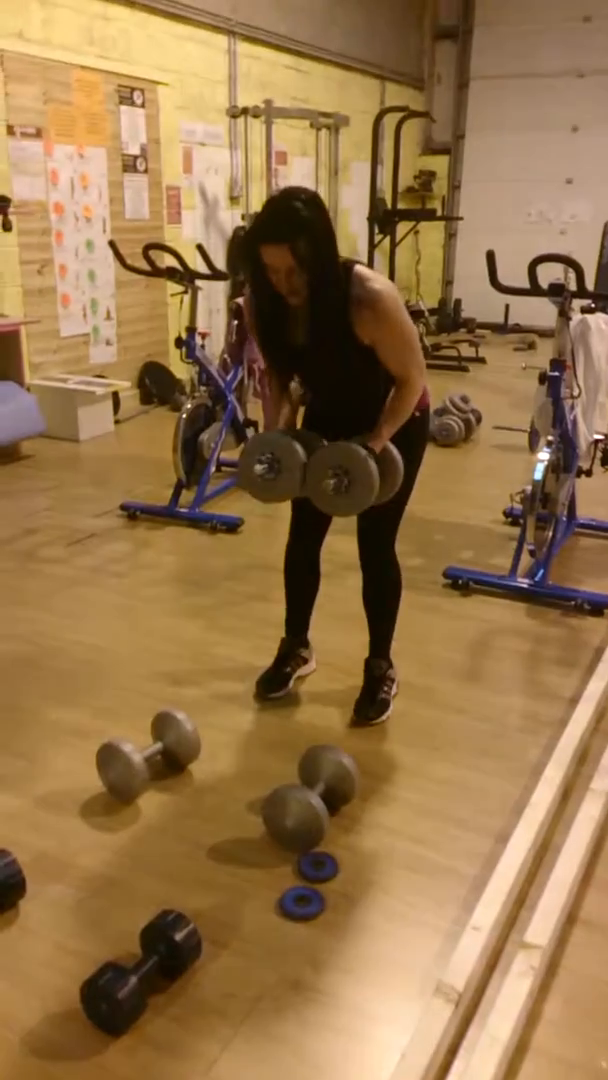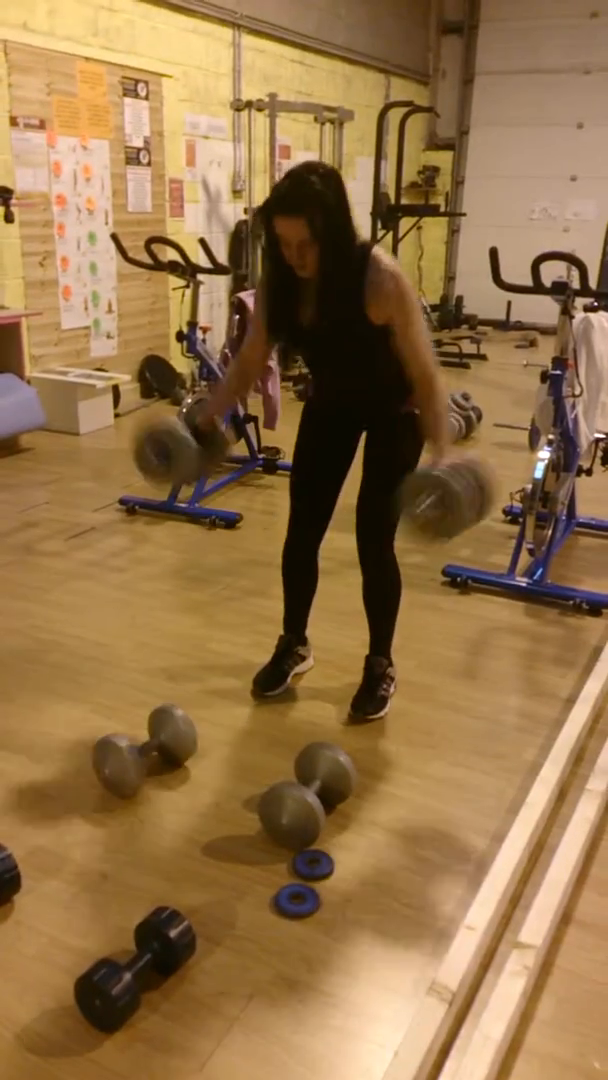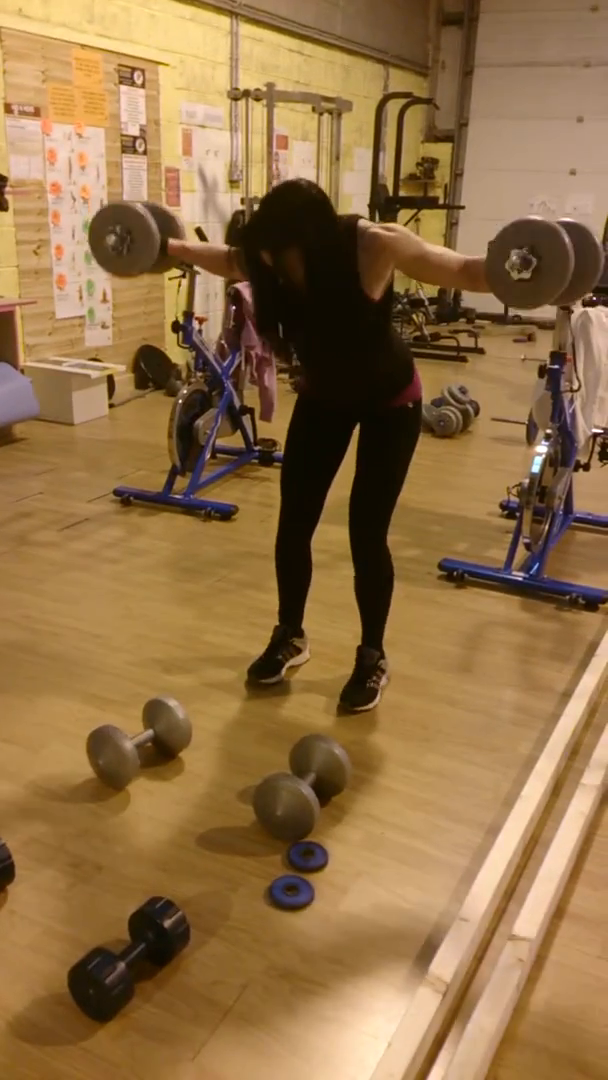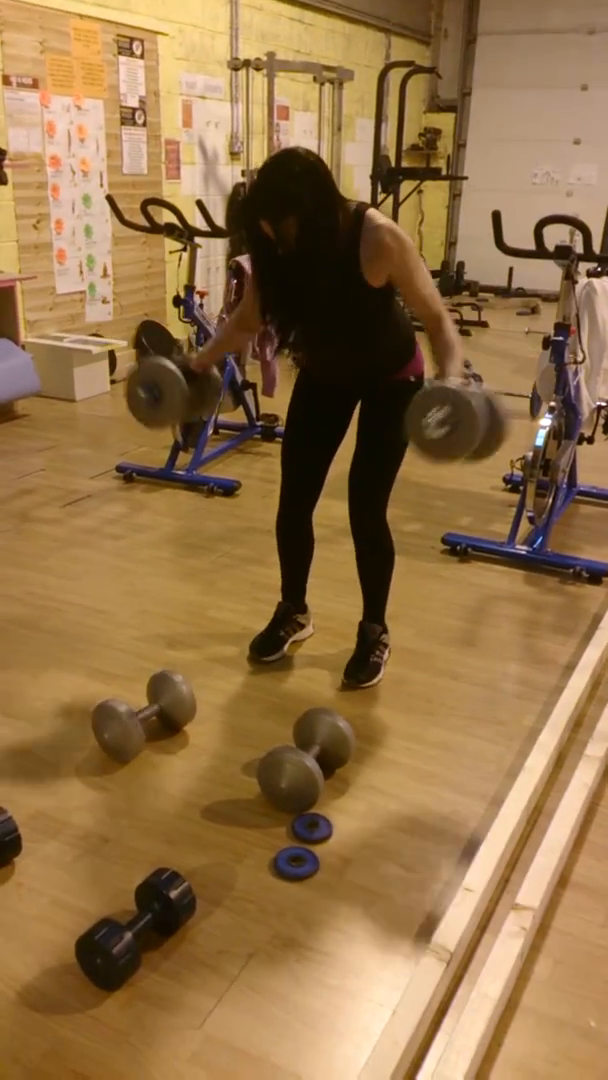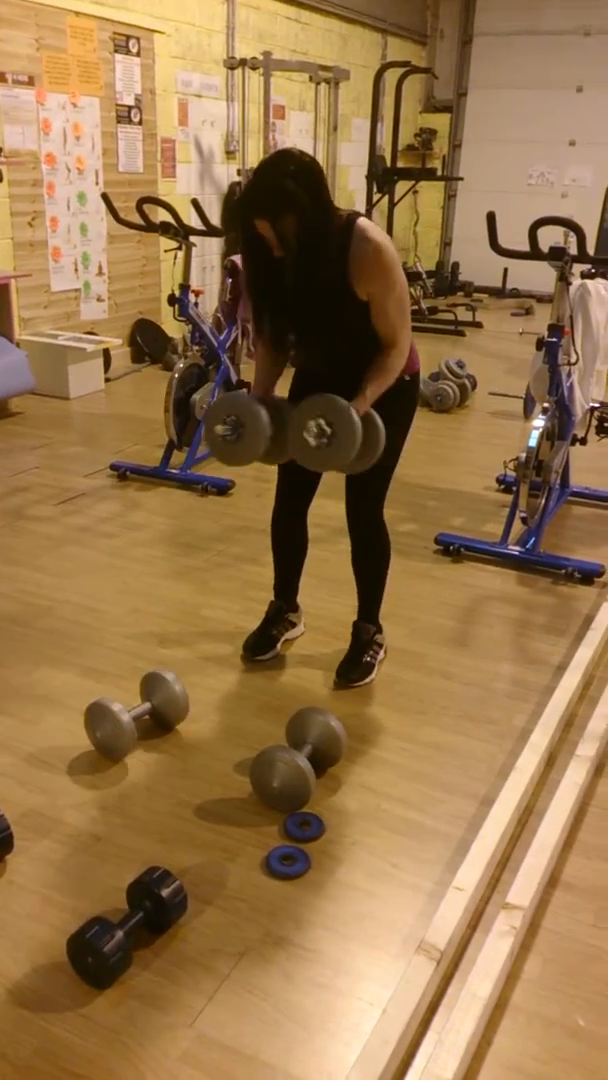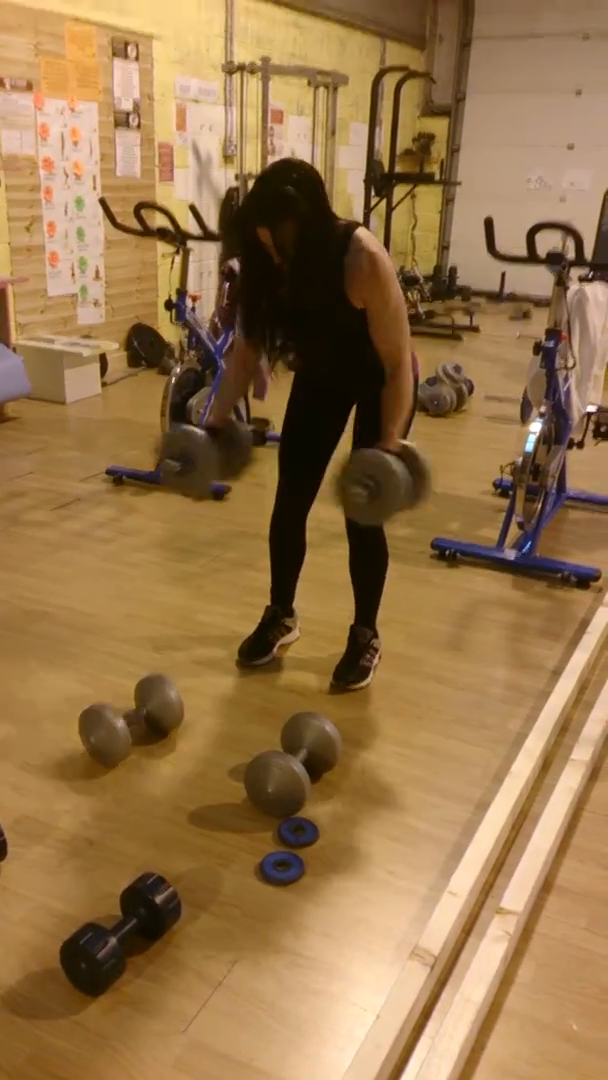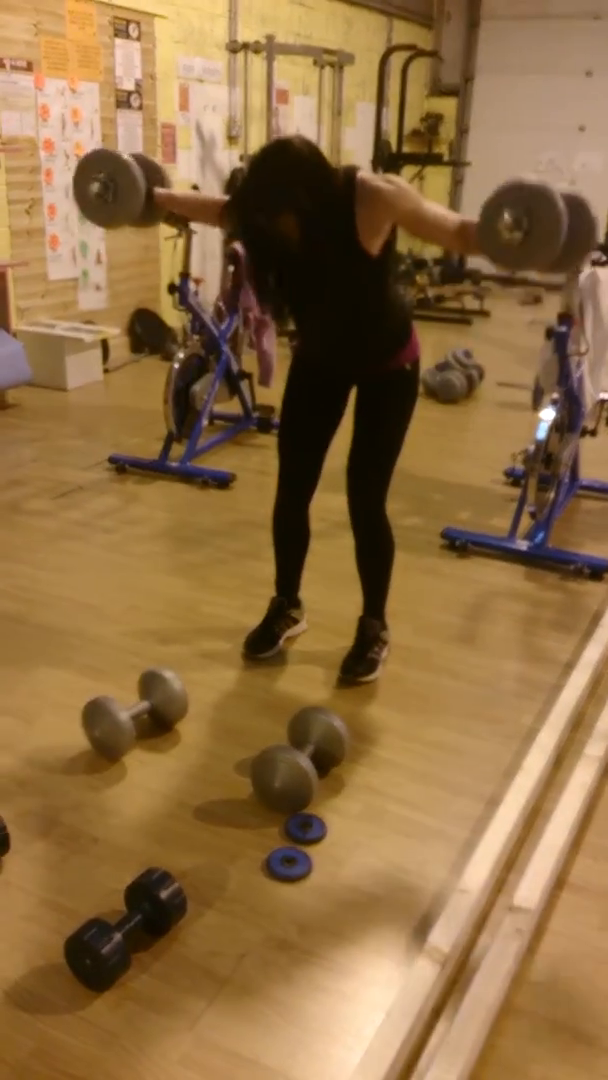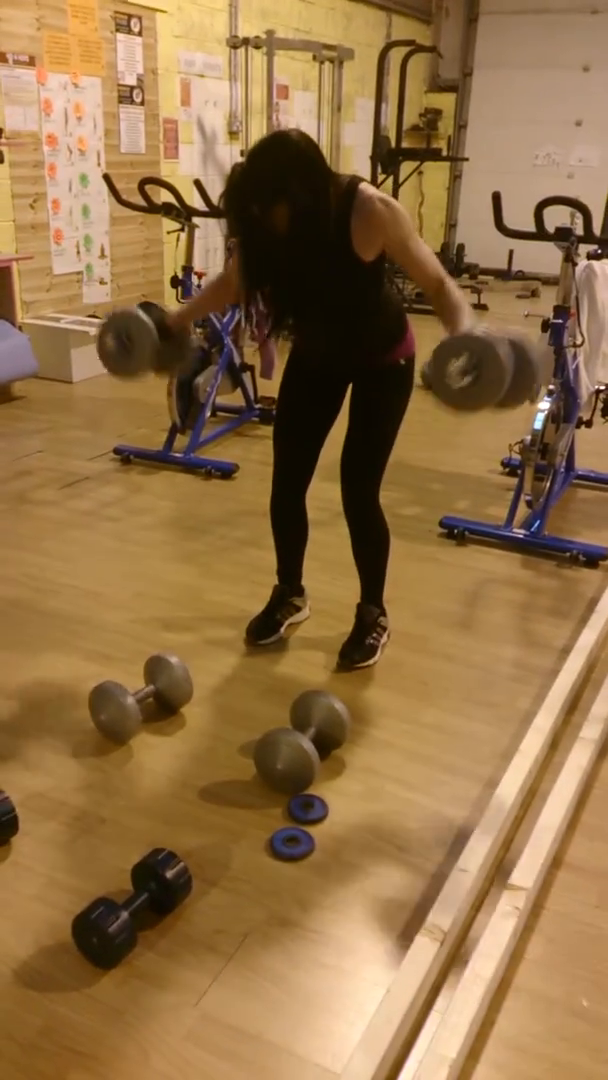
dt=0.4s
person 1, frame 1
left shoulder: (369, 298)
right shoulder: (262, 302)
left elbow: (412, 377)
right elbow: (278, 376)
left wrist: (374, 443)
right wrist: (278, 435)
left hip: (394, 418)
right hip: (327, 415)
left knee: (375, 542)
right knee: (303, 535)
left ankle: (381, 668)
right ankle: (295, 648)
person 1, frame 2
left shoulder: (381, 278)
right shoulder: (278, 280)
left elbow: (425, 371)
right elbow: (250, 359)
left wrist: (441, 453)
right wrist: (208, 415)
left hip: (394, 410)
right hip: (327, 408)
left knee: (373, 538)
right knee: (301, 531)
left ankle: (381, 664)
right ankle: (293, 645)
person 1, frame 3
left shoulder: (373, 246)
right shoulder: (274, 261)
left elbow: (462, 270)
right elbow: (230, 261)
right wrist: (176, 249)
left hip: (390, 402)
right hip: (321, 397)
left knee: (366, 532)
right knee: (293, 523)
left ankle: (372, 656)
right ankle: (289, 636)
person 1, frame 4
left shoulder: (377, 239)
right shoulder: (279, 244)
left elbow: (437, 319)
right elbow: (251, 314)
left wrist: (452, 382)
right wrist: (201, 360)
left hip: (389, 379)
right hip: (322, 375)
left knee: (366, 509)
right knee: (294, 500)
left ankle: (375, 632)
right ankle: (293, 611)
person 1, frame 5
left shoulder: (368, 250)
right shoulder: (269, 253)
left elbow: (396, 345)
right elbow: (270, 335)
left wrist: (356, 409)
right wrist: (259, 402)
left hip: (383, 382)
right hip: (318, 374)
left knee: (363, 506)
right knee: (289, 497)
left ankle: (370, 632)
right ankle: (284, 611)
person 1, frame 6
left shoulder: (364, 260)
right shoulder: (266, 262)
left elbow: (397, 362)
right elbow: (249, 344)
left wrist: (390, 447)
right wrist: (218, 417)
left hip: (378, 385)
right hip: (318, 379)
right knee: (289, 501)
left ankle: (365, 636)
right ankle: (280, 615)
person 1, frame 7
left shoulder: (371, 197)
right shoulder: (271, 213)
left elbow: (457, 231)
right elbow: (221, 209)
right wrist: (158, 200)
left hip: (387, 362)
right hip: (317, 357)
left knee: (365, 499)
right knee: (292, 488)
left ankle: (374, 627)
right ankle: (286, 606)
person 1, frame 8
left shoulder: (370, 211)
right shoulder: (268, 218)
left elbow: (438, 285)
right elbow: (234, 282)
left wrist: (469, 338)
right wrist: (177, 320)
left hip: (381, 360)
right hip: (314, 355)
left knee: (359, 492)
right knee: (286, 483)
left ankle: (373, 613)
right ankle: (289, 594)
